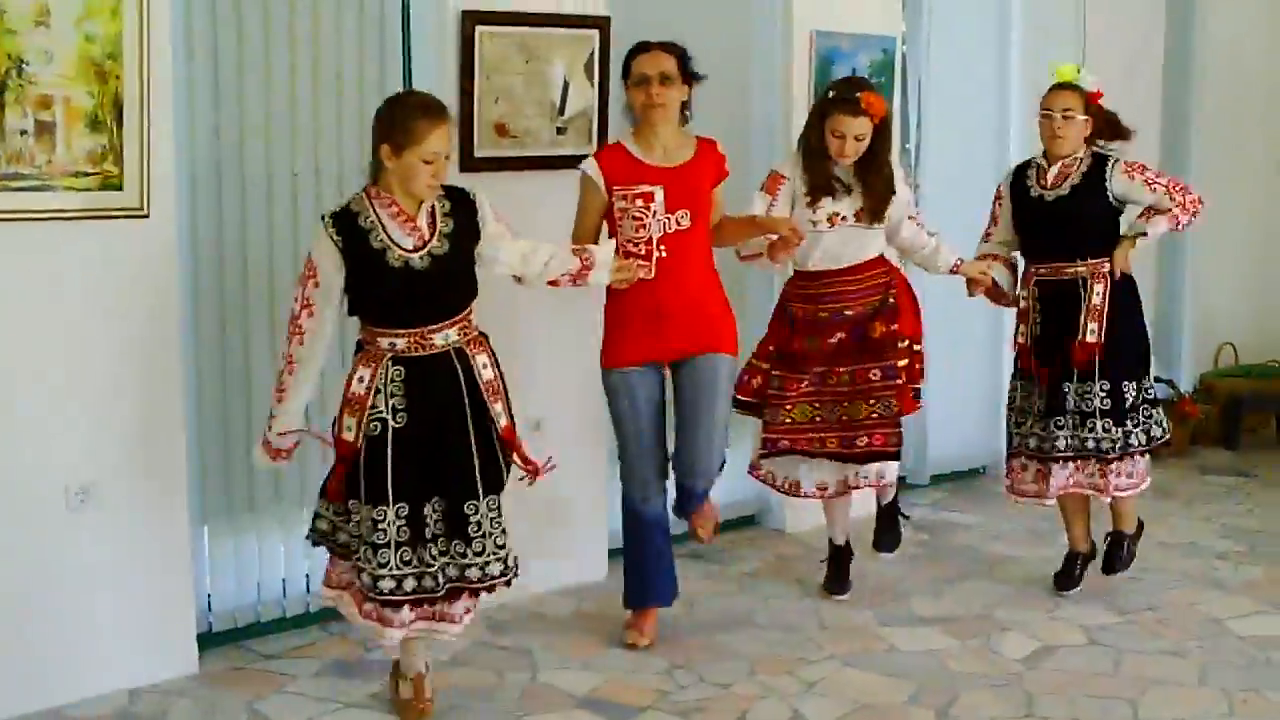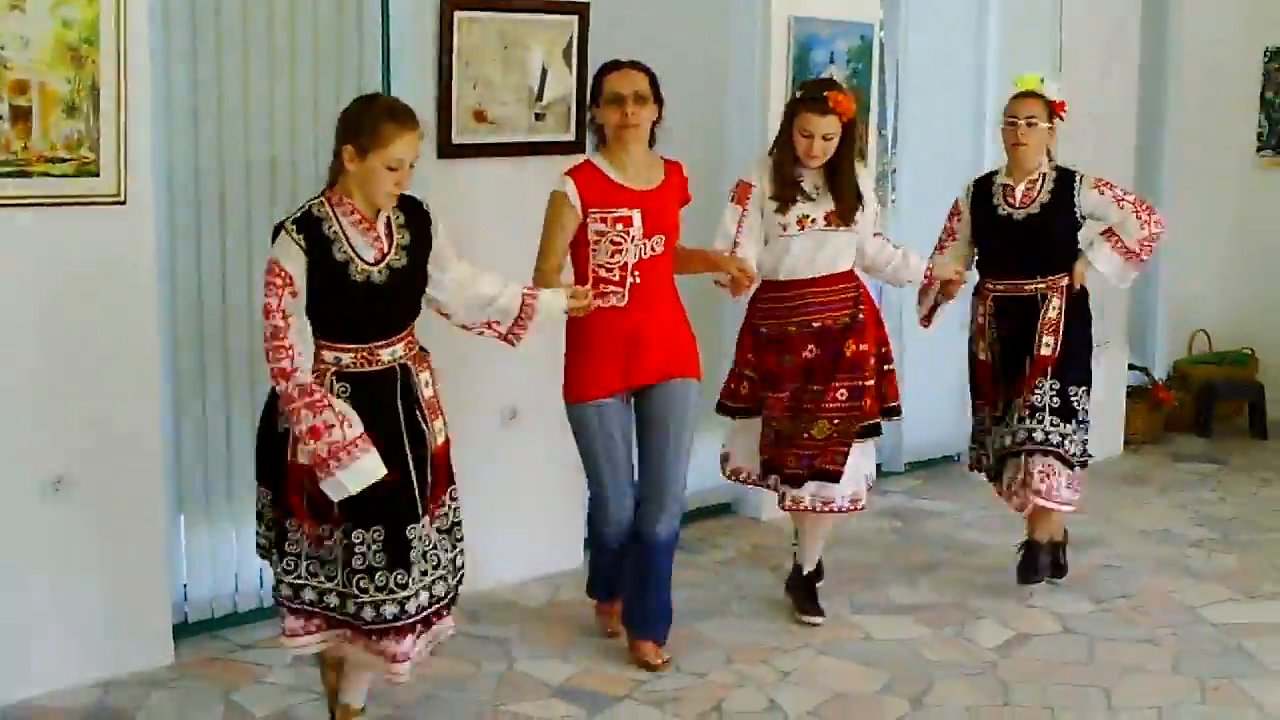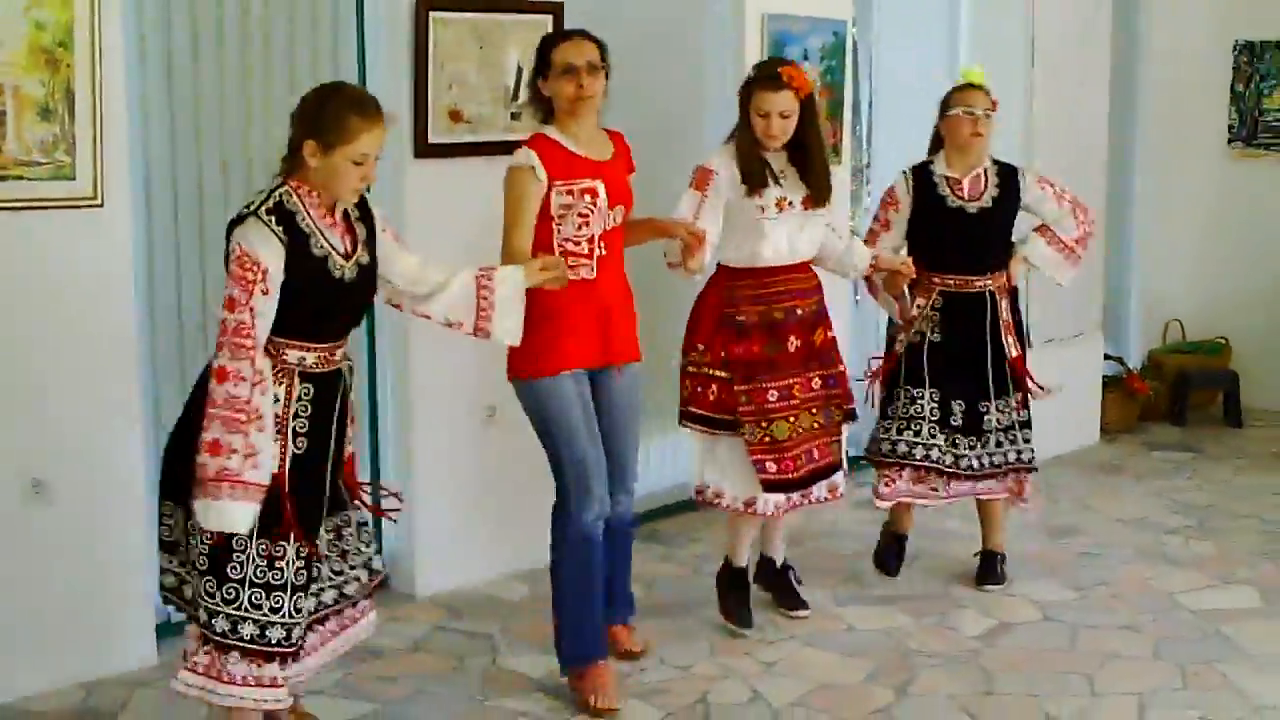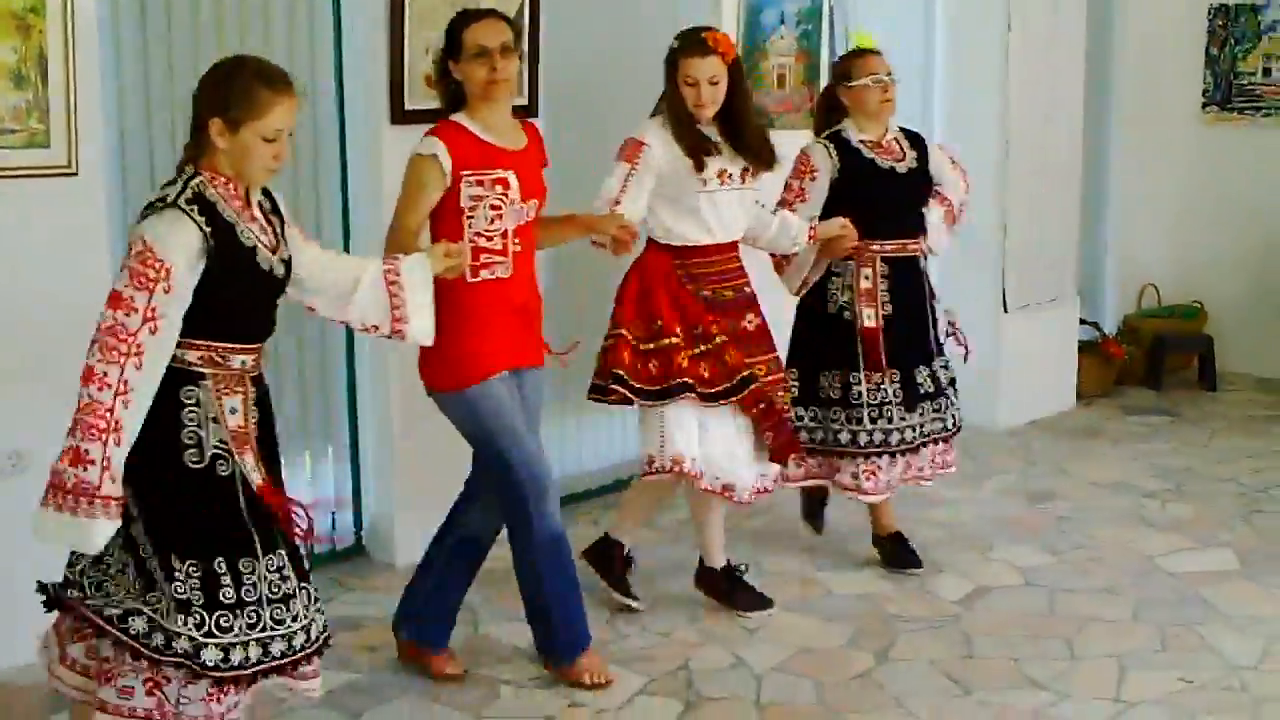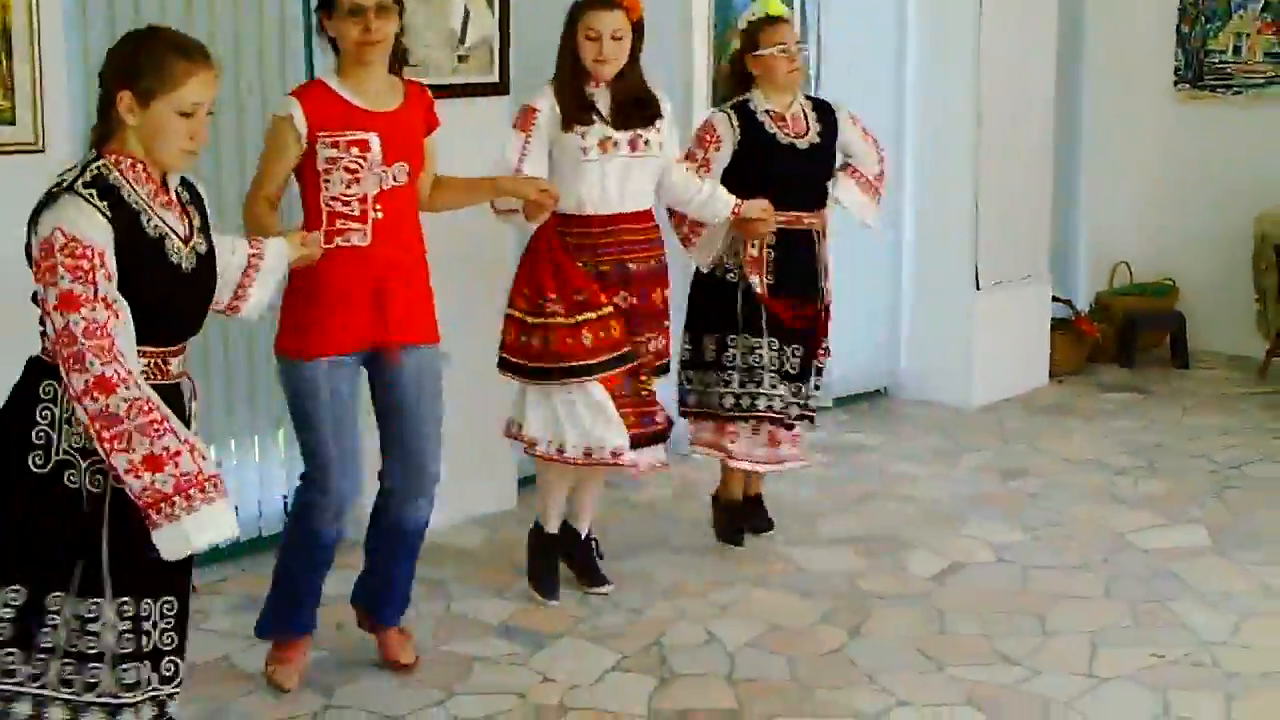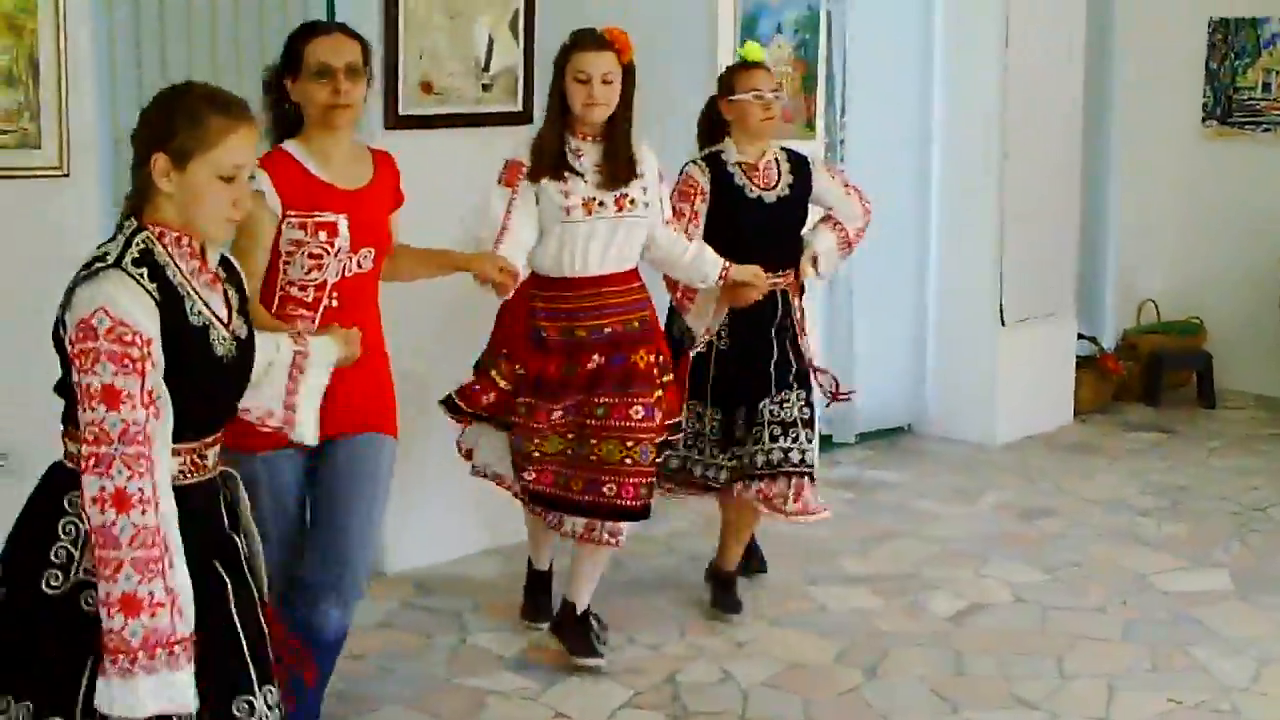
dt=0.3s
person 1, frame 1
left shoulder: (709, 156)
right shoulder: (605, 166)
right elbow: (581, 247)
left wrist: (763, 224)
left hip: (705, 327)
right hip: (631, 333)
left knee: (701, 463)
right knee: (642, 474)
left ankle: (695, 492)
right ankle: (645, 599)
person 1, frame 2
left shoulder: (673, 179)
right shoulder: (577, 186)
right elbow: (545, 279)
left wrist: (715, 259)
left hip: (669, 353)
right hip: (597, 361)
left knee: (664, 499)
right knee: (615, 502)
left ankle: (645, 624)
right ankle: (607, 590)
person 1, frame 3
left shoulder: (617, 149)
right shoulder: (534, 160)
right elbow: (516, 261)
left wrist: (662, 228)
left hip: (615, 336)
right hip: (551, 344)
left knee: (619, 482)
right knee: (586, 488)
left ankle: (609, 609)
right ankle: (582, 658)
person 1, frame 4
left shoulder: (530, 139)
right shoulder: (441, 148)
right elbow: (400, 244)
left wrist: (592, 222)
left hip: (520, 333)
right hip: (464, 341)
left knee: (500, 486)
right knee: (534, 486)
left ankle: (420, 629)
right ankle: (567, 645)
person 1, frame 5
left shoulder: (417, 102)
right shoulder: (305, 108)
right elbow: (258, 205)
left wrist: (504, 185)
left hip: (405, 310)
right hip: (321, 316)
left knee: (417, 470)
right knee: (332, 480)
left ankle: (381, 607)
right ankle: (287, 630)
person 1, frame 6
left shoulder: (383, 171)
right shoulder: (271, 179)
left wrist: (468, 260)
right wrist: (291, 341)
left hip: (361, 395)
left knee: (335, 584)
right knee: (286, 572)
person 2, frame 1
left shoulder: (464, 210)
right shoulder: (343, 234)
left elbow: (520, 256)
right elbow: (310, 329)
left wrist: (602, 262)
right wrist: (287, 418)
left hip: (463, 386)
right hip: (385, 396)
left knee: (462, 521)
right knee: (393, 534)
left ankle: (423, 646)
right ankle: (407, 663)
person 2, frame 2
left shoulder: (417, 221)
right shoulder: (299, 239)
left elbow: (462, 289)
right elbow: (287, 352)
left wrist: (549, 301)
right wrist: (333, 441)
left hip: (404, 398)
right hip: (328, 407)
left knee: (407, 547)
right knee: (330, 548)
right ankle: (339, 655)
person 2, frame 3
left shoulder: (355, 221)
right shoulder: (265, 231)
left elbow: (419, 284)
right elbow: (240, 357)
left wrist: (519, 279)
right wrist: (234, 471)
left hip: (315, 404)
right hip: (263, 414)
left knee: (313, 560)
right knee: (255, 582)
person 2, frame 4
left shoulder: (259, 208)
right shoulder: (178, 224)
left elbow: (327, 279)
right elbow: (122, 351)
left wrist: (423, 268)
right wrist: (94, 483)
left hip: (229, 422)
right hip: (184, 426)
right knee: (212, 612)
person 2, frame 5
left shoulder: (182, 198)
right shoulder: (79, 213)
right elbow: (100, 370)
left wrist: (283, 252)
right wrist: (185, 496)
left hip: (157, 419)
right hip: (76, 446)
right knee: (77, 655)
person 2, frame 6
left shoulder: (216, 275)
right shoulder: (117, 292)
right elbow: (121, 476)
left wrist: (320, 355)
right wrist: (151, 635)
left hip: (198, 519)
right hip: (102, 552)
person 3, frame 1
left shoulder: (884, 174)
right shoulder: (791, 174)
left elbow: (907, 231)
right elbow: (752, 237)
left wrist: (958, 265)
right wrist: (773, 245)
left hip: (875, 301)
right hip: (811, 304)
left knee: (871, 425)
right knee: (819, 429)
left ankle: (887, 496)
right ankle: (839, 545)
person 3, frame 2
left shoulder: (855, 181)
right shoulder: (761, 181)
left elbow: (872, 248)
right elbow: (731, 250)
left wrist: (929, 272)
right wrist: (735, 274)
left hip: (845, 317)
right hip: (778, 317)
left knee: (834, 444)
right knee: (790, 440)
left ankle: (806, 571)
right ankle: (807, 539)
person 3, frame 3
left shoulder: (807, 167)
right shoulder: (724, 167)
left wrist: (875, 259)
right wrist: (689, 253)
left hip: (801, 307)
right hip: (739, 311)
left knee: (798, 440)
right knee: (756, 444)
left ankle: (773, 559)
right ankle: (735, 571)
person 3, frame 4
left shoulder: (736, 139)
right shoulder: (655, 139)
right elbow: (612, 212)
left wrist: (815, 231)
left hip: (726, 282)
right hip: (673, 285)
left knee: (724, 427)
right knee: (707, 430)
left ankle: (612, 546)
right ankle: (716, 567)
person 3, frame 5
left shoulder: (651, 109)
right shoulder: (547, 108)
left elbow: (673, 181)
right elbow: (517, 184)
left wrist: (736, 207)
right wrist: (526, 202)
left hip: (637, 256)
right hip: (569, 258)
left knee: (625, 404)
right knee: (579, 399)
left ankle: (578, 531)
right ankle: (547, 535)
person 3, frame 6
left shoulder: (640, 160)
right shoulder: (532, 162)
left elbow: (658, 239)
right elbow: (507, 241)
left wrist: (723, 271)
left hip: (625, 320)
right hip: (548, 318)
left knee: (614, 471)
right knee: (542, 463)
left ankle: (575, 609)
right ankle: (540, 572)
person 4, frame 1
left shoulder: (1112, 174)
right shoulder: (1017, 182)
left elbow: (1185, 202)
right elbow: (996, 246)
left wrist: (1132, 241)
right wrist: (993, 282)
left hip: (1102, 308)
right hip: (1044, 315)
left knee: (1106, 419)
right knee: (1052, 430)
left ankle: (1126, 524)
right ankle: (1078, 545)
person 4, frame 2
left shoulder: (1076, 187)
right shoulder: (977, 194)
left elbow: (1147, 222)
right elbow: (948, 258)
left wrist: (1090, 261)
right wrist: (941, 287)
left hip: (1056, 323)
right hip: (997, 327)
left knee: (1043, 426)
right knee: (1010, 430)
left ankle: (1042, 538)
right ankle: (1052, 537)
person 4, frame 3
left shoulder: (1013, 179)
right shoulder: (913, 184)
left elbow: (1076, 220)
right elbow: (876, 250)
left wrist: (1024, 260)
right wrist: (901, 297)
left hip: (991, 321)
right hip: (930, 322)
left knee: (994, 430)
right knee: (916, 431)
left ankle: (992, 546)
right ankle: (898, 524)
person 4, frame 4
left shoulder: (918, 147)
right shoulder: (825, 153)
left elbow: (956, 187)
left wrist: (924, 229)
right wrist: (825, 249)
left hip: (909, 288)
right hip: (852, 292)
left knee: (909, 397)
right knee: (865, 404)
left ankle: (820, 482)
right ankle: (886, 528)
person 4, frame 5
left shoulder: (828, 117)
right shoulder: (727, 123)
left elbow: (872, 160)
left wrist: (833, 200)
right wrist: (733, 225)
left hip: (803, 264)
right hip: (746, 264)
left knee: (787, 379)
right knee: (744, 378)
left ankle: (747, 484)
right ankle: (730, 492)
person 4, frame 6
left shoulder: (803, 169)
right shoulder: (702, 175)
left elbow: (856, 210)
left wrist: (810, 253)
right wrist: (722, 292)
left hip: (778, 321)
right hip: (716, 324)
left knee: (772, 446)
right knee: (724, 444)
left ankle: (725, 565)
right ankle: (737, 537)
